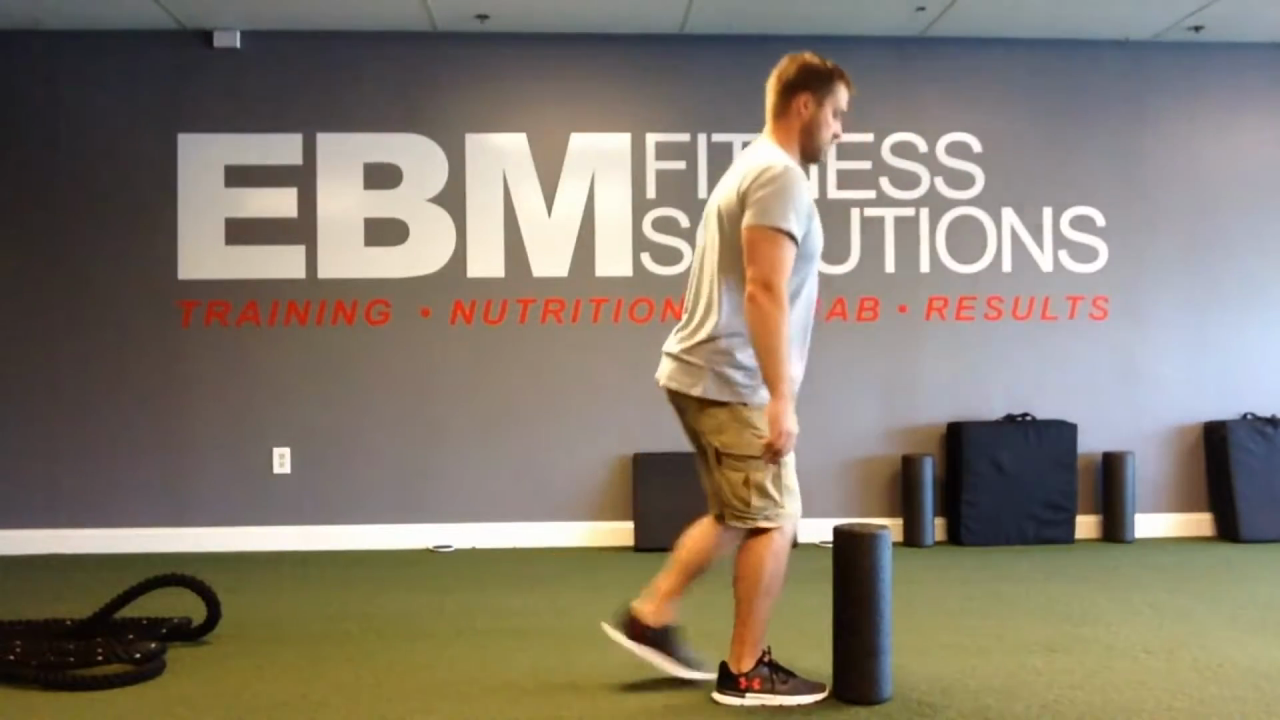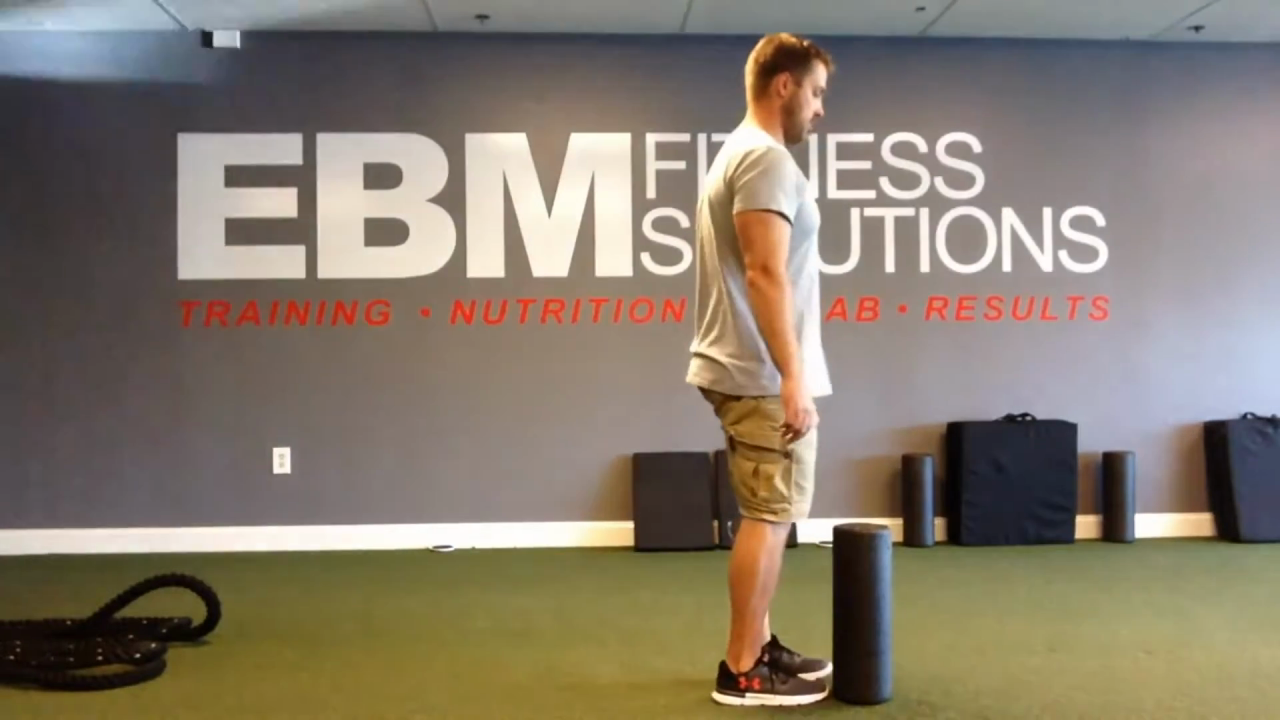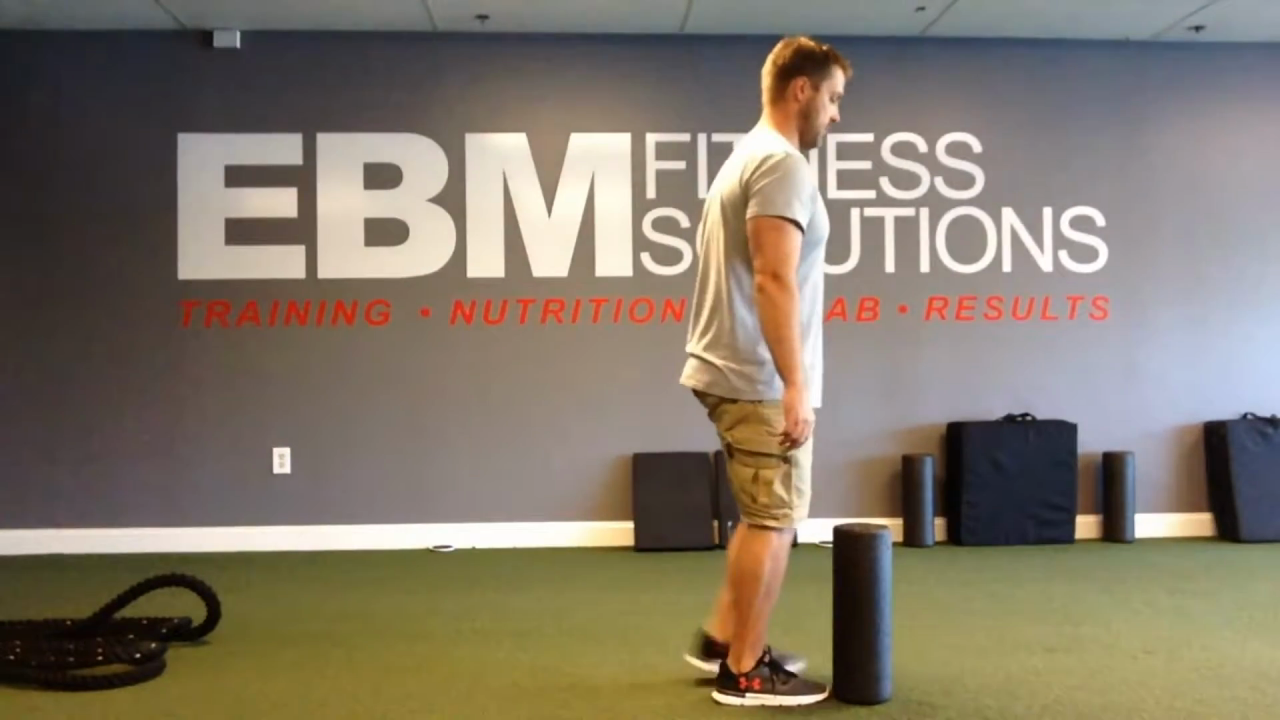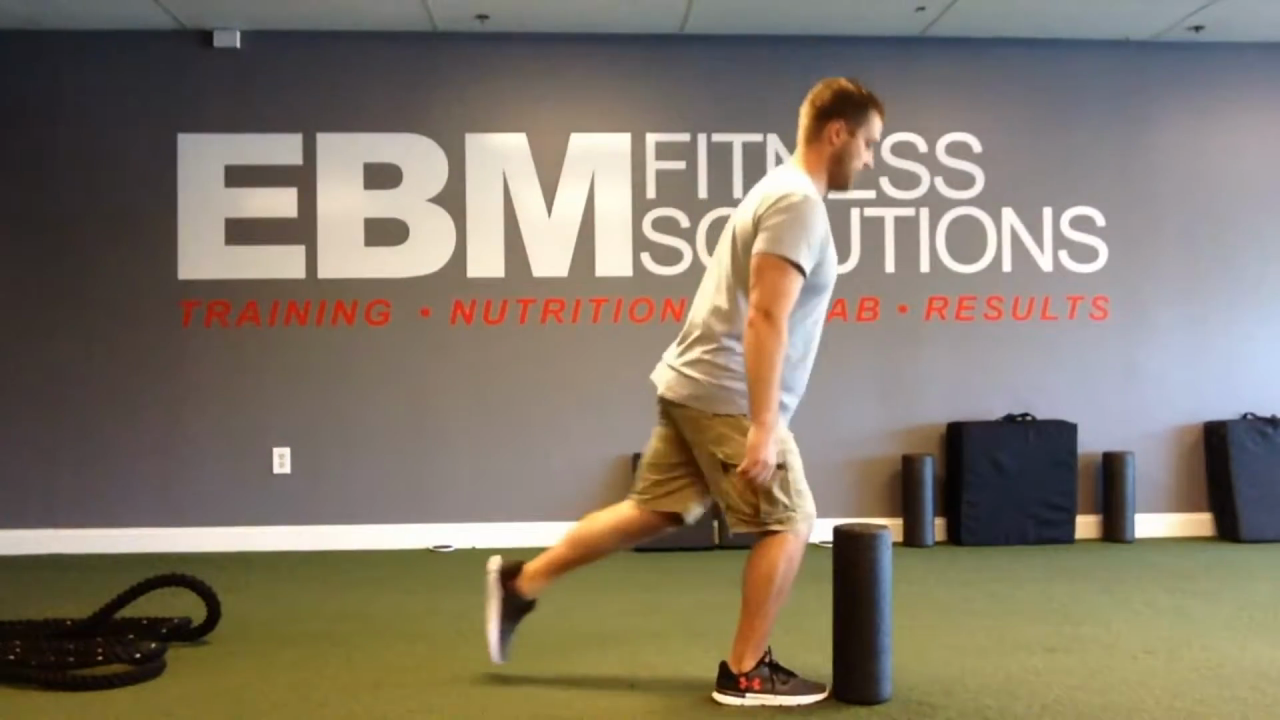
dt=0.4s
person 1, frame 1
left shoulder: (753, 168)
right shoulder: (779, 175)
right elbow: (765, 292)
left wrist: (768, 391)
right wrist: (780, 400)
left hip: (700, 370)
right hip: (727, 379)
left knee: (735, 517)
right knee: (771, 521)
left ankle: (650, 617)
right ankle: (745, 673)
person 1, frame 2
left shoulder: (739, 153)
right shoulder: (765, 157)
right elbow: (765, 275)
right wrist: (793, 377)
left hip: (740, 368)
right hip: (761, 375)
left knee: (766, 515)
right knee: (770, 516)
left ankle: (758, 647)
right ankle: (743, 671)
person 1, frame 3
left shoulder: (749, 156)
right shoulder: (781, 163)
right elbow: (774, 282)
right wrist: (794, 387)
left hip: (735, 372)
right hip: (758, 380)
left knee: (764, 518)
right knee: (772, 521)
left ankle: (721, 638)
right ankle: (744, 671)
person 1, frame 4
left shoulder: (781, 189)
right shoulder: (800, 204)
right elbow: (766, 319)
left wrist: (759, 416)
right wrist: (764, 427)
left hip: (694, 382)
right hip: (723, 391)
left knee: (651, 512)
right knee: (788, 524)
left ankle: (522, 584)
right ankle: (745, 671)
